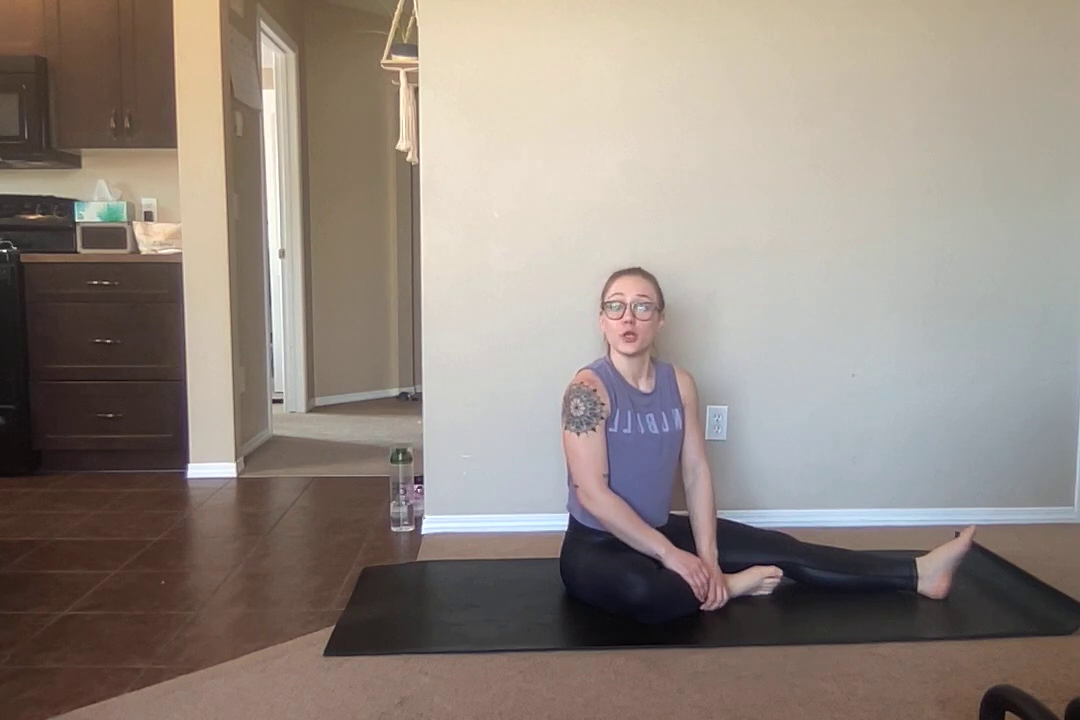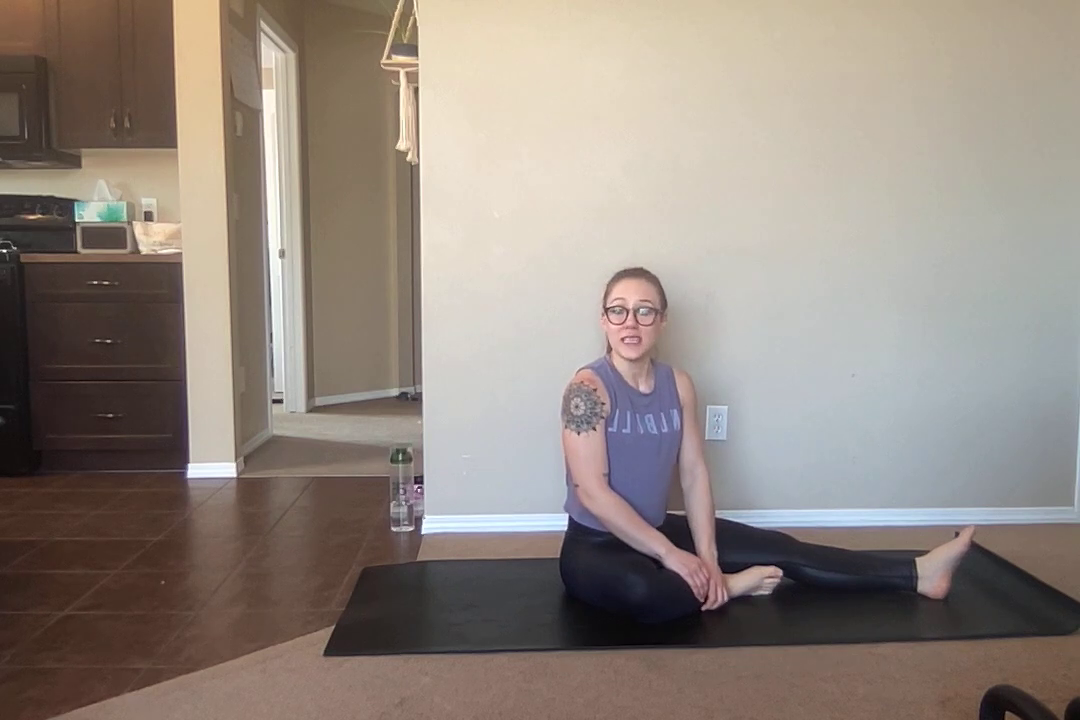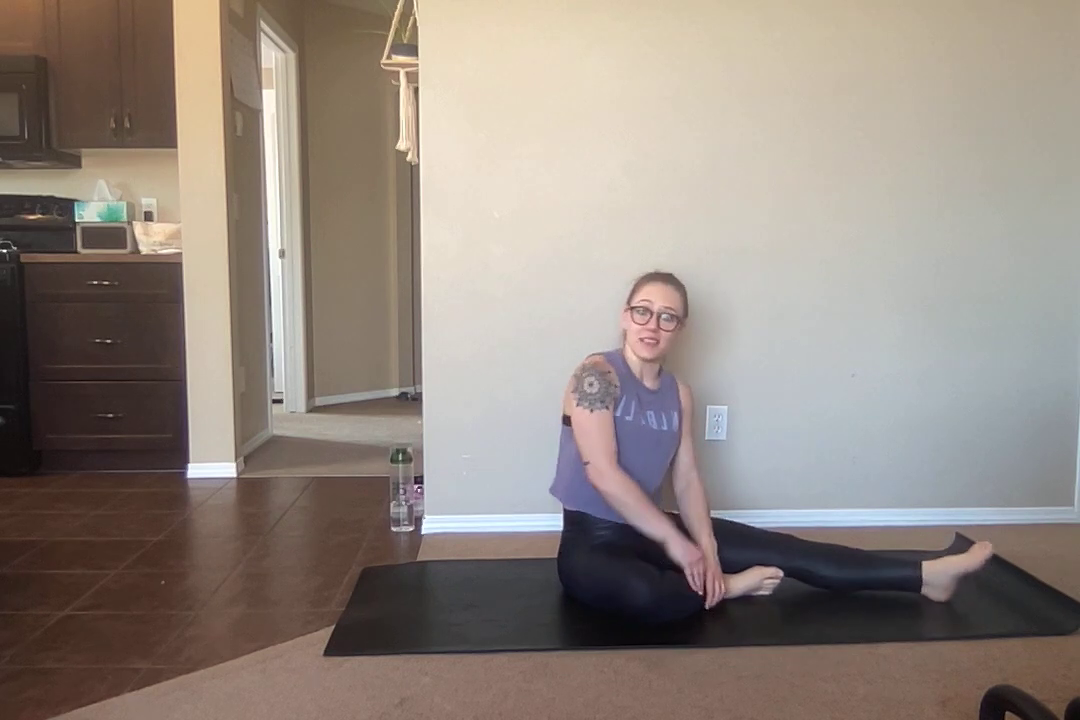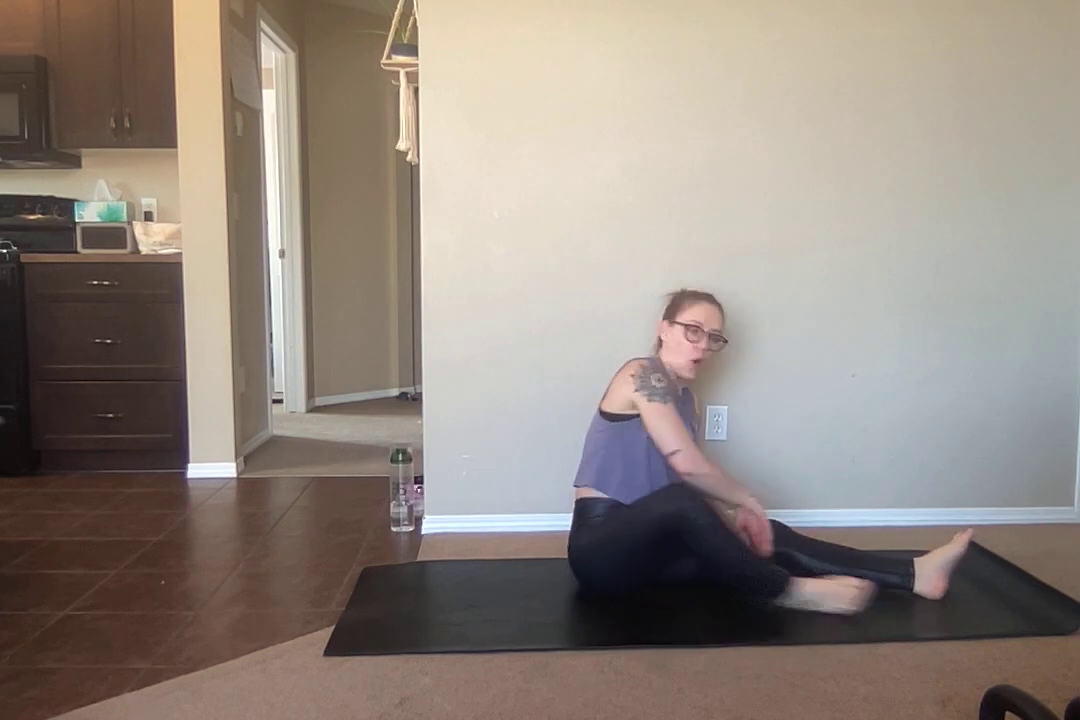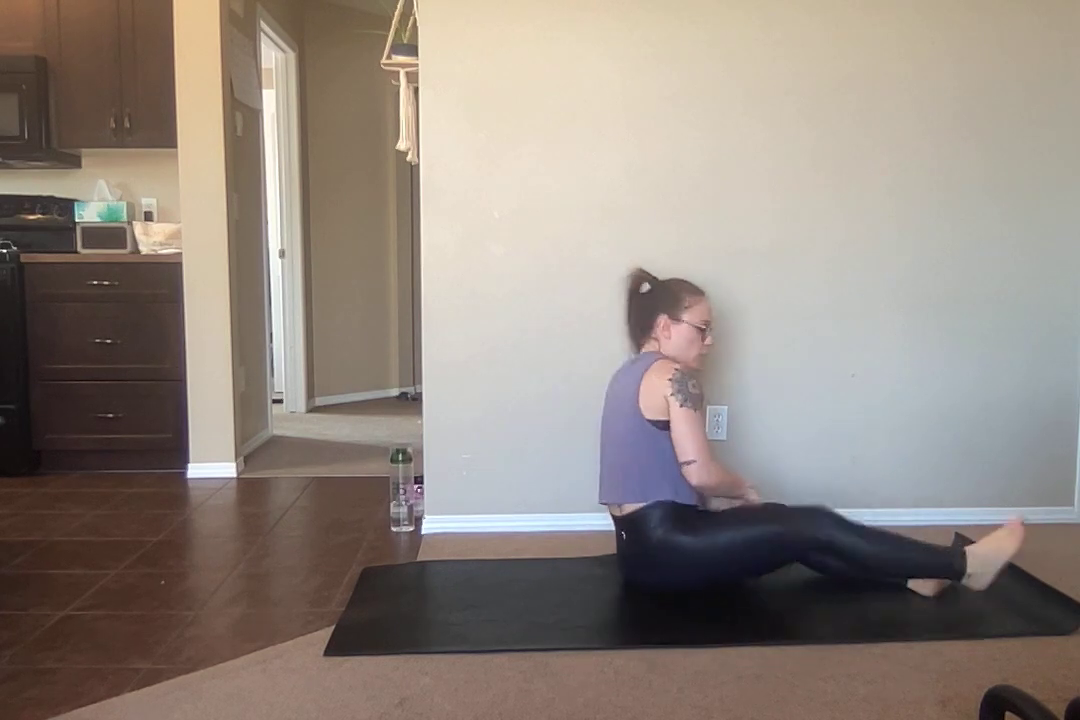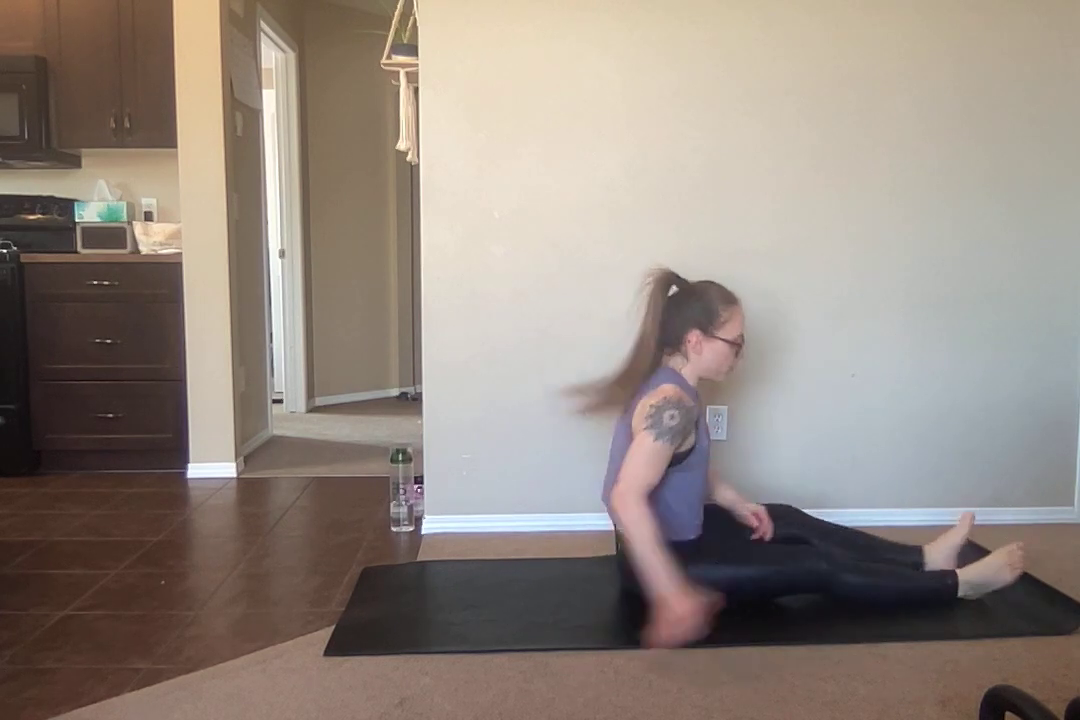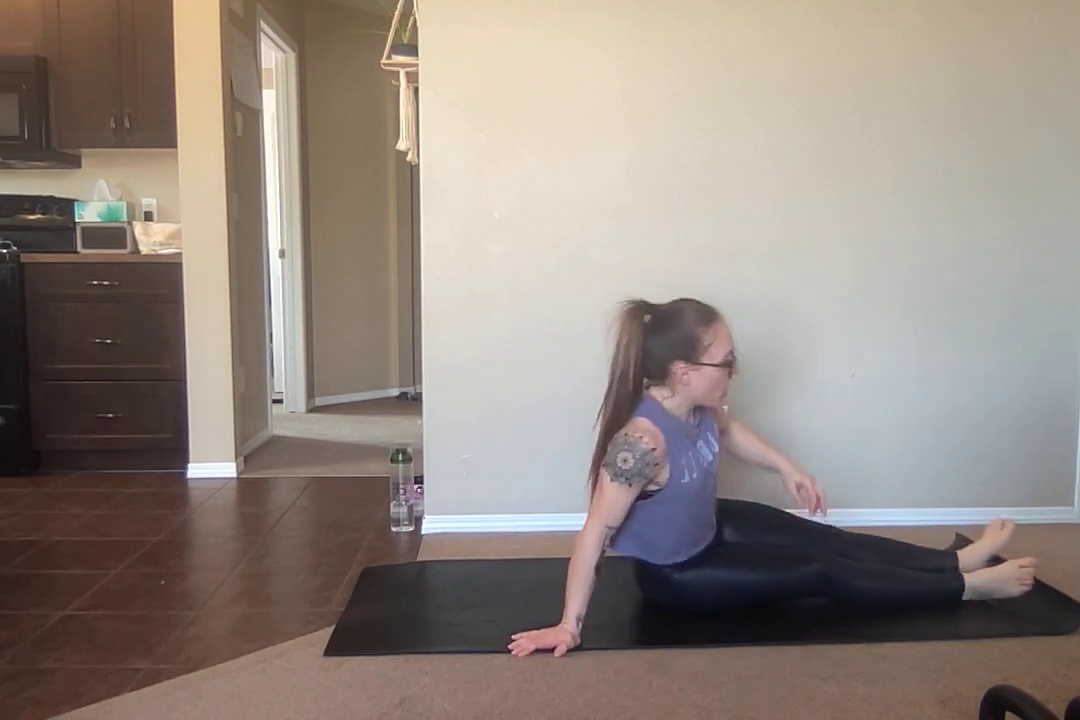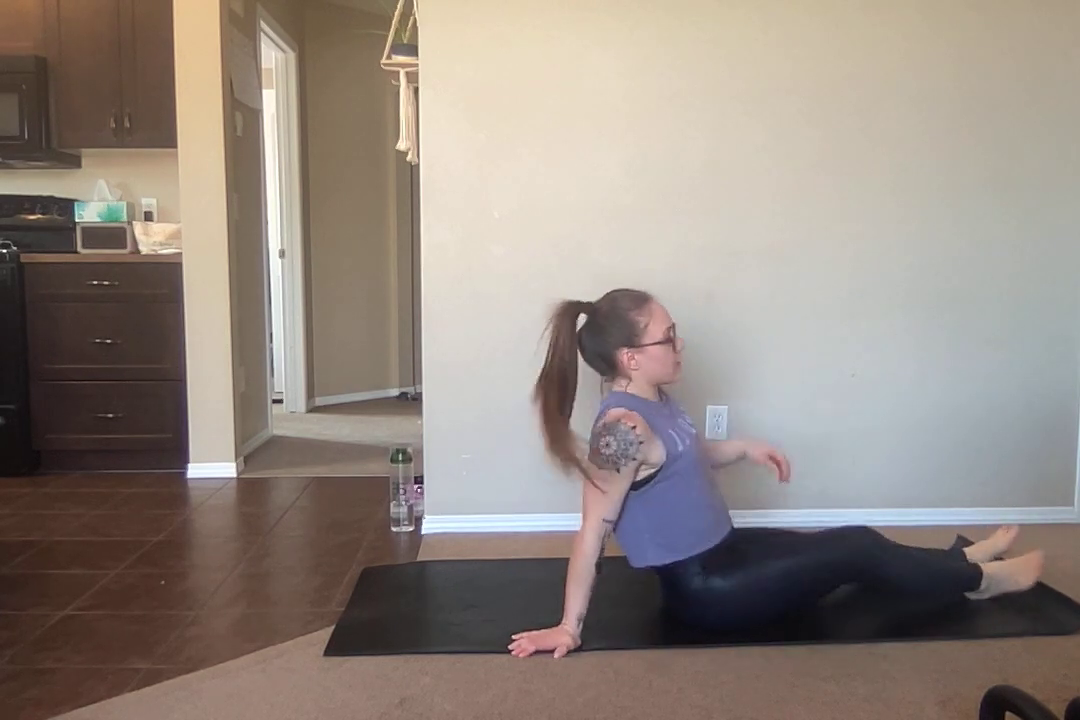
dt=0.4s
person 1, frame 1
left shoulder: (679, 383)
right shoulder: (589, 388)
left elbow: (696, 472)
right elbow: (593, 494)
left wrist: (708, 556)
right wrist: (669, 555)
left hip: (656, 531)
right hip: (596, 548)
left knee: (777, 548)
right knee: (641, 590)
left ankle: (918, 574)
right ankle: (726, 585)
person 1, frame 2
left shoulder: (678, 385)
right shoulder: (588, 388)
left elbow: (694, 473)
right elbow: (593, 493)
left wrist: (707, 557)
right wrist: (670, 554)
left hip: (654, 530)
right hip: (595, 547)
left knee: (776, 548)
right knee: (643, 590)
left ankle: (918, 573)
right ankle: (727, 585)
person 1, frame 3
left shoulder: (677, 393)
right shoulder: (597, 374)
left elbow: (687, 480)
right elbow: (603, 474)
left wrist: (706, 550)
right wrist: (675, 542)
left hip: (649, 529)
right hip: (590, 544)
left knee: (778, 549)
right knee: (644, 595)
left ankle: (925, 576)
right ankle: (721, 587)
person 1, frame 4
left shoulder: (686, 400)
right shoulder: (642, 375)
left elbow: (695, 480)
right elbow: (688, 466)
left wrist: (730, 516)
right wrist: (747, 502)
left hip: (652, 539)
right hip: (601, 544)
left knee: (769, 536)
right knee: (677, 502)
left ankle: (914, 574)
right ankle: (790, 591)
person 1, frame 5
left shoulder: (631, 374)
right shoulder: (674, 375)
right elbow: (698, 470)
left wrist: (728, 504)
right wrist: (745, 492)
left hip: (642, 544)
right hip: (667, 547)
left knee: (787, 527)
right knee: (816, 527)
left ankle: (910, 573)
right ankle: (964, 565)
person 1, frame 6
left shoulder: (667, 389)
right shoulder: (672, 404)
right elbow: (627, 499)
left wrist: (738, 504)
right wrist: (669, 592)
left hip: (678, 539)
right hip: (663, 567)
left knee: (788, 522)
right knee: (814, 568)
left ankle: (921, 559)
right ankle: (957, 585)
person 1, frame 7
left shoulder: (694, 405)
right shoulder: (642, 440)
left elbow: (728, 430)
right elbow: (594, 535)
left wrist: (788, 467)
right wrist: (569, 625)
left hip: (708, 528)
right hip: (675, 576)
left knee: (823, 538)
right knee: (823, 573)
left ankle: (954, 561)
right ankle: (964, 588)
person 1, frame 8
left shoulder: (653, 399)
right shoulder: (623, 428)
right elbow: (593, 533)
left wrist: (745, 447)
right wrist: (570, 626)
left hip: (720, 551)
right hip: (706, 590)
left knee: (845, 548)
right knee: (860, 549)
left ankle: (960, 561)
right ankle: (978, 579)
